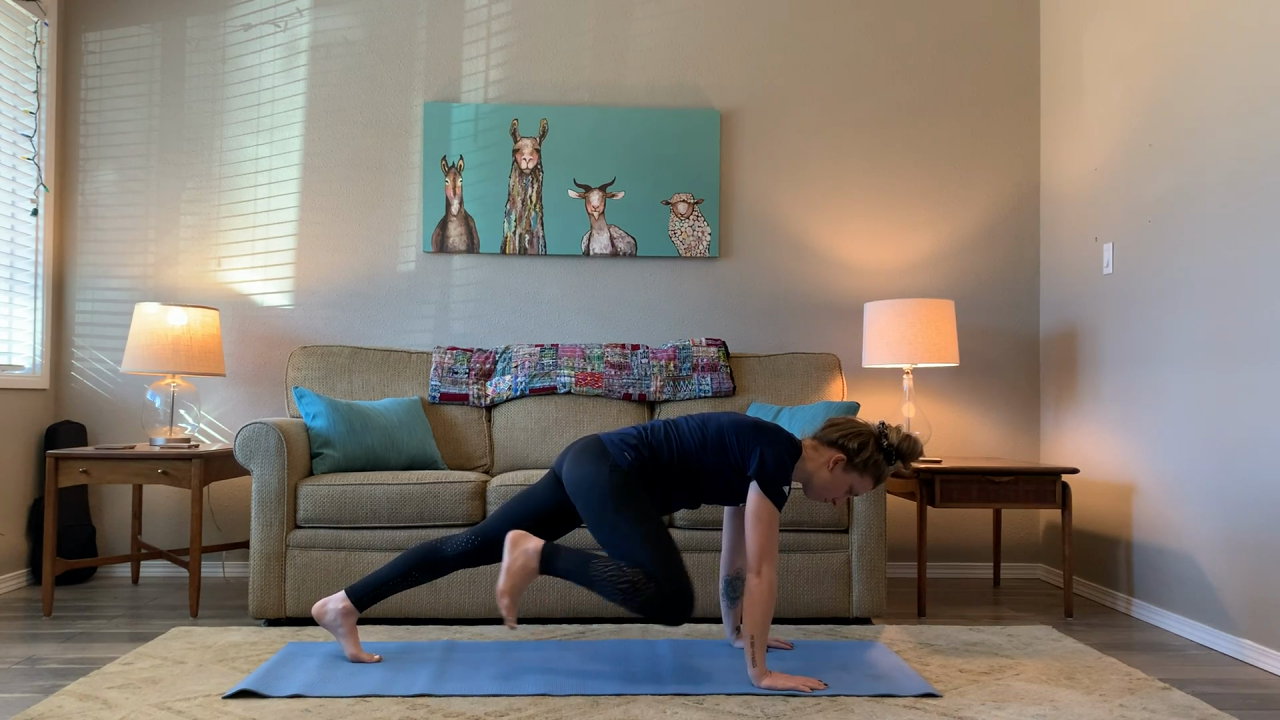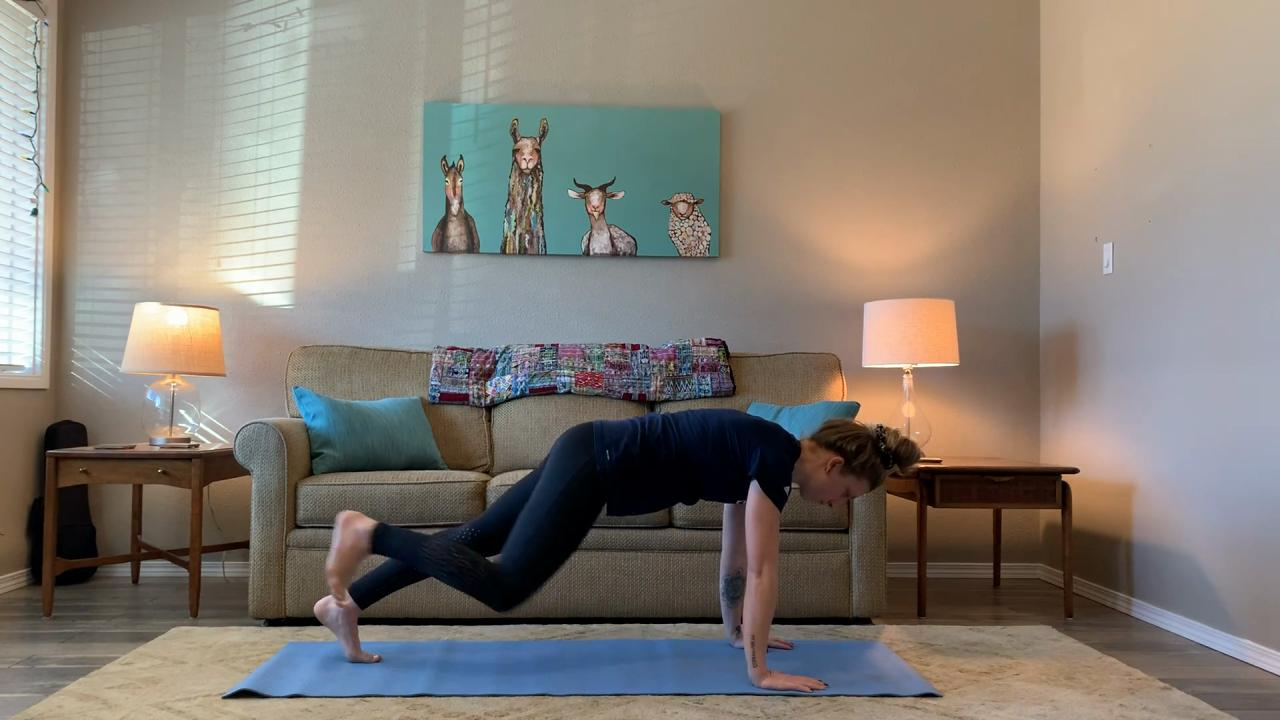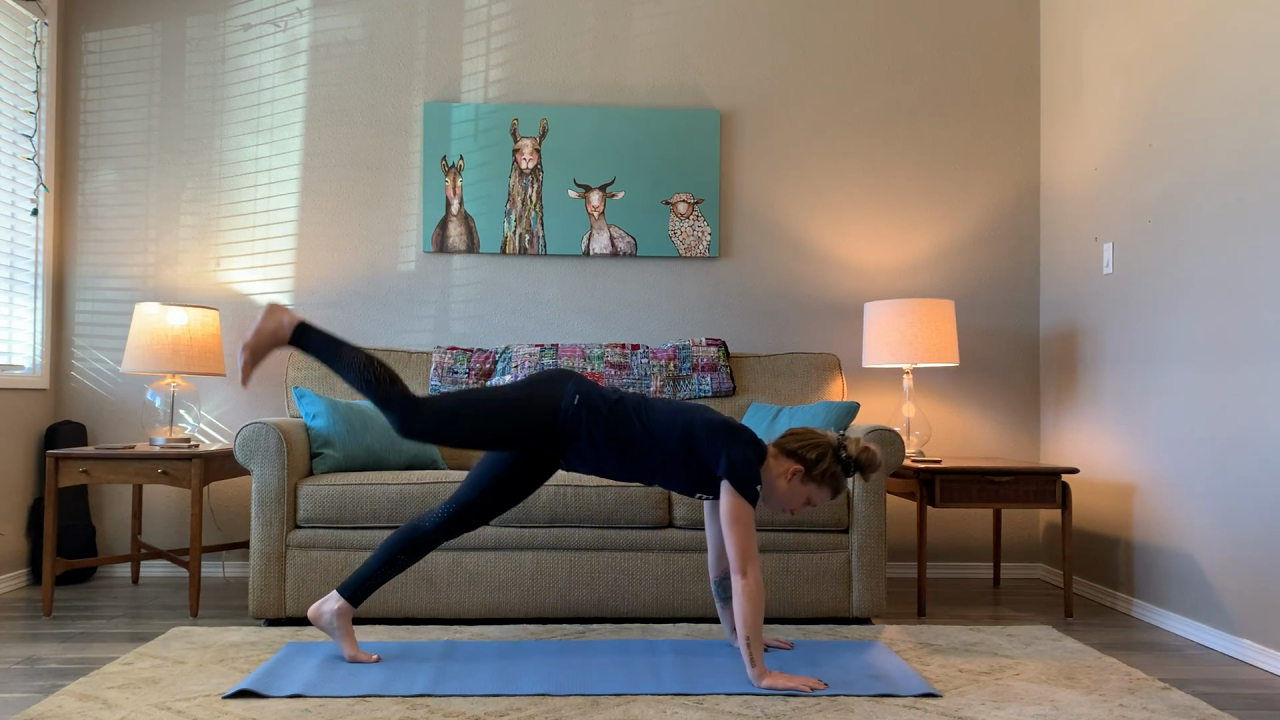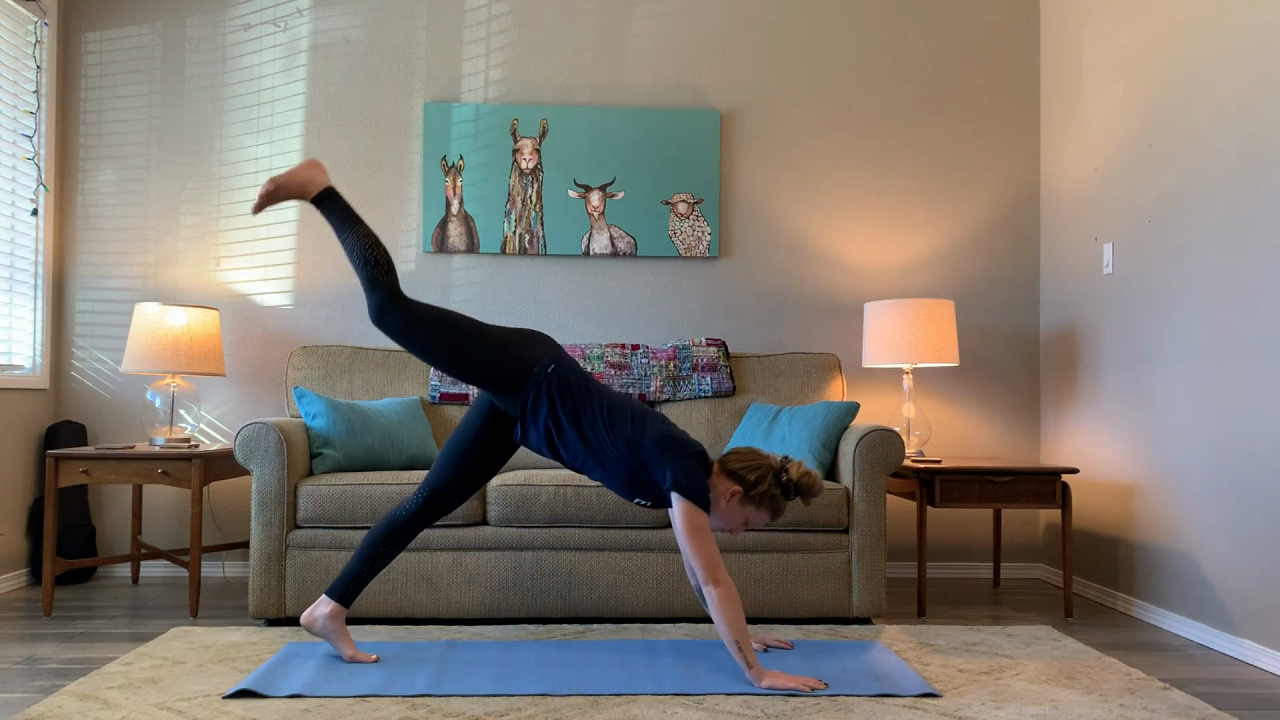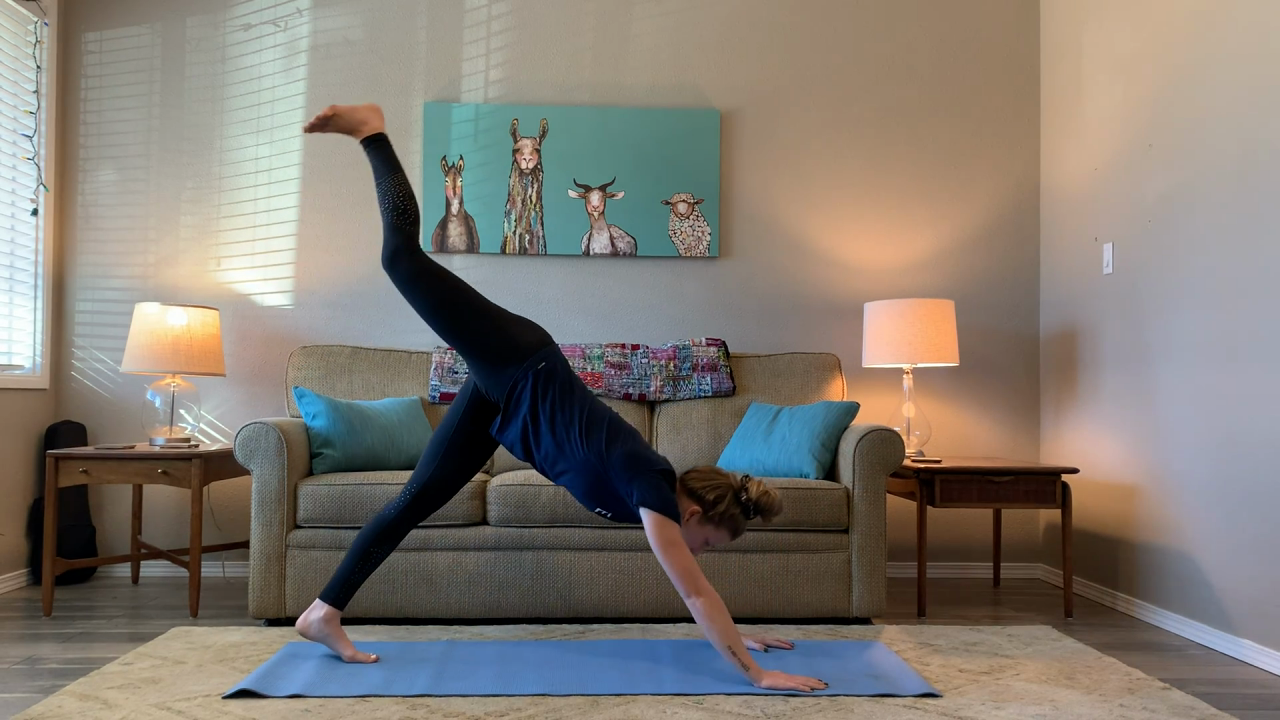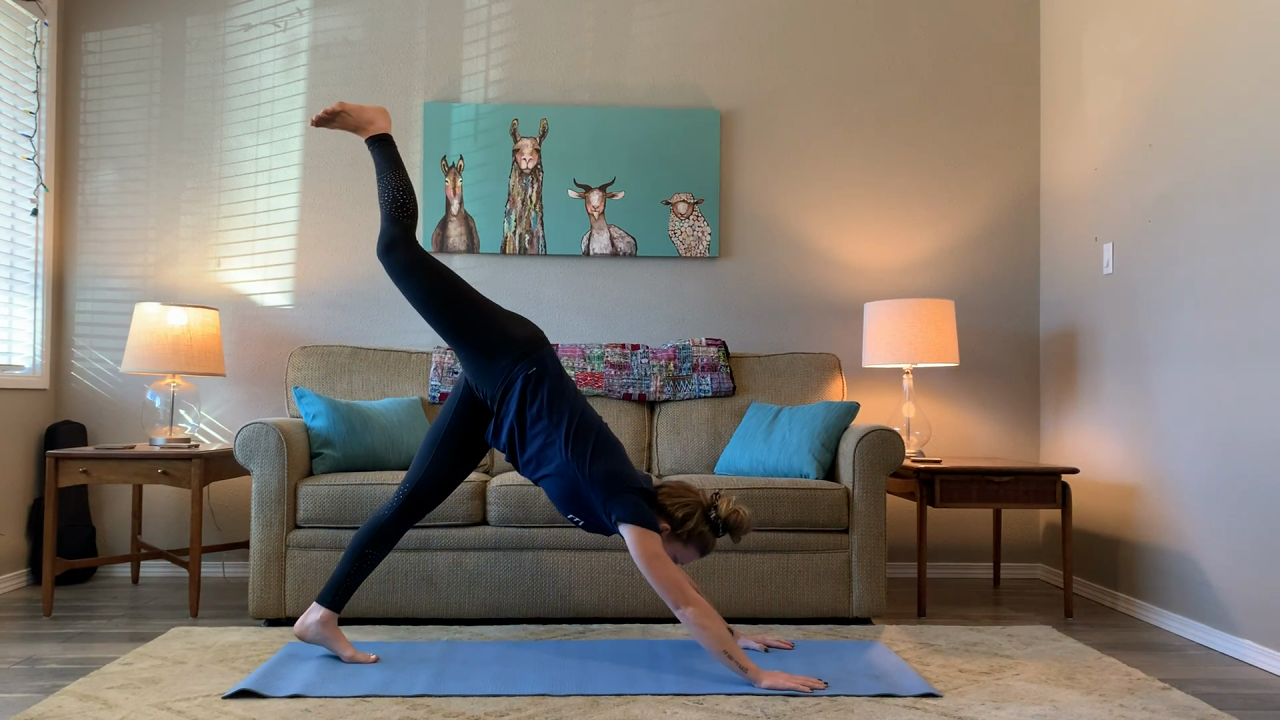
dt=0.4s
person 1, frame 1
left shoulder: (759, 458)
right shoulder: (778, 456)
left elbow: (735, 556)
right elbow: (760, 569)
left wrist: (738, 631)
right wrist: (760, 670)
left hip: (591, 465)
right hip: (606, 468)
left knee: (472, 544)
right knee: (670, 601)
left ankle: (342, 605)
right ankle: (538, 554)
person 1, frame 2
left shoulder: (760, 459)
right shoulder: (776, 457)
left elbow: (737, 559)
right elbow: (762, 571)
left wrist: (737, 631)
right wrist: (760, 668)
left hip: (593, 460)
right hip: (595, 463)
left knee: (475, 541)
right knee: (500, 586)
left ankle: (344, 603)
right ankle: (369, 533)
person 1, frame 3
left shoulder: (730, 468)
right shoulder: (743, 458)
left elbow: (722, 566)
right elbow: (745, 572)
left wrist: (743, 637)
right wrist: (758, 670)
left hip: (557, 427)
right hip: (559, 415)
left knee: (449, 517)
right knee: (410, 417)
left ankle: (338, 604)
right ankle: (293, 327)
person 1, frame 4
left shoulder: (692, 480)
right shoulder: (687, 472)
left elbow: (706, 576)
right elbow: (713, 578)
left wrist: (742, 638)
right wrist: (757, 674)
left hip: (524, 399)
right hip: (528, 378)
left knee: (428, 503)
right knee: (389, 308)
left ankle: (327, 609)
right ankle: (319, 187)
person 1, frame 5
left shoulder: (657, 493)
right shoulder: (649, 489)
left elbow: (694, 591)
right elbow: (696, 593)
left wrist: (738, 638)
right wrist: (756, 674)
left hip: (506, 390)
right hip: (513, 369)
left knee: (416, 501)
right knee: (401, 255)
left ankle: (322, 614)
right ankle: (371, 132)
person 1, frame 6
left shoulder: (636, 503)
right shoulder: (626, 507)
left elbow: (686, 591)
right elbow: (684, 604)
left wrist: (735, 635)
right wrist: (754, 675)
left hip: (498, 387)
right hip: (507, 365)
left knee: (411, 502)
right knee: (397, 246)
left ankle: (320, 616)
right ankle: (377, 134)
